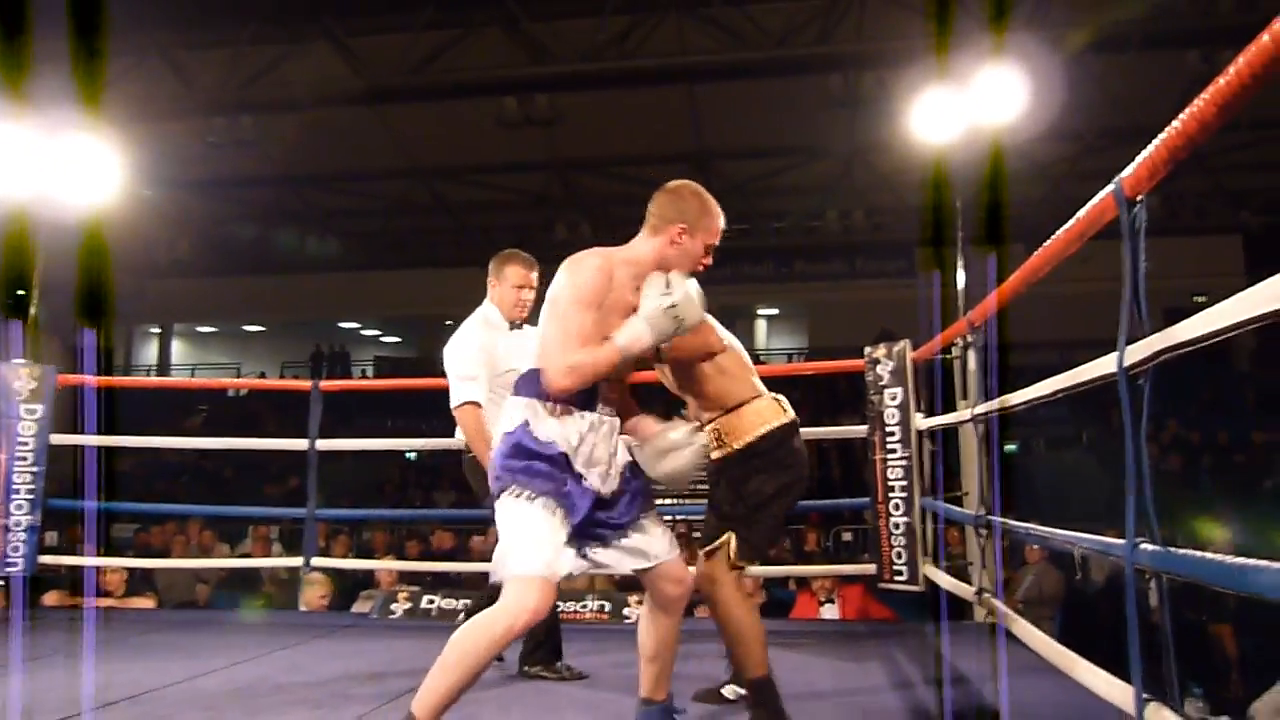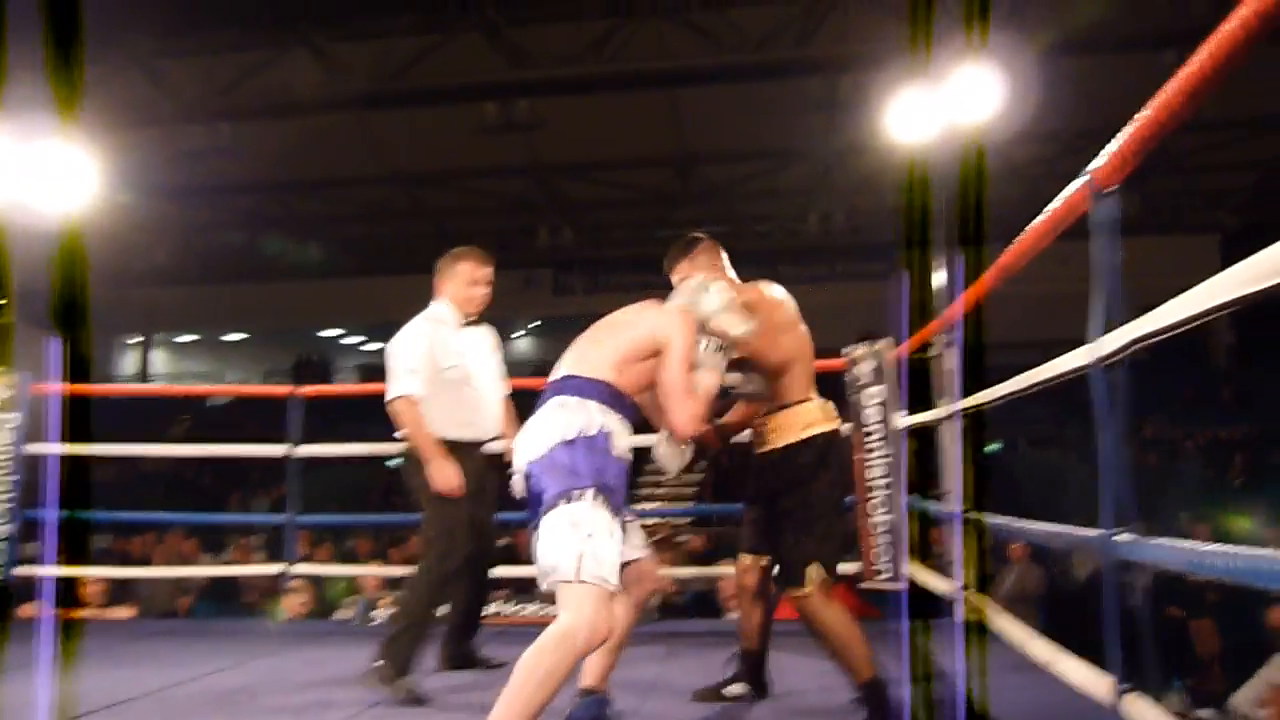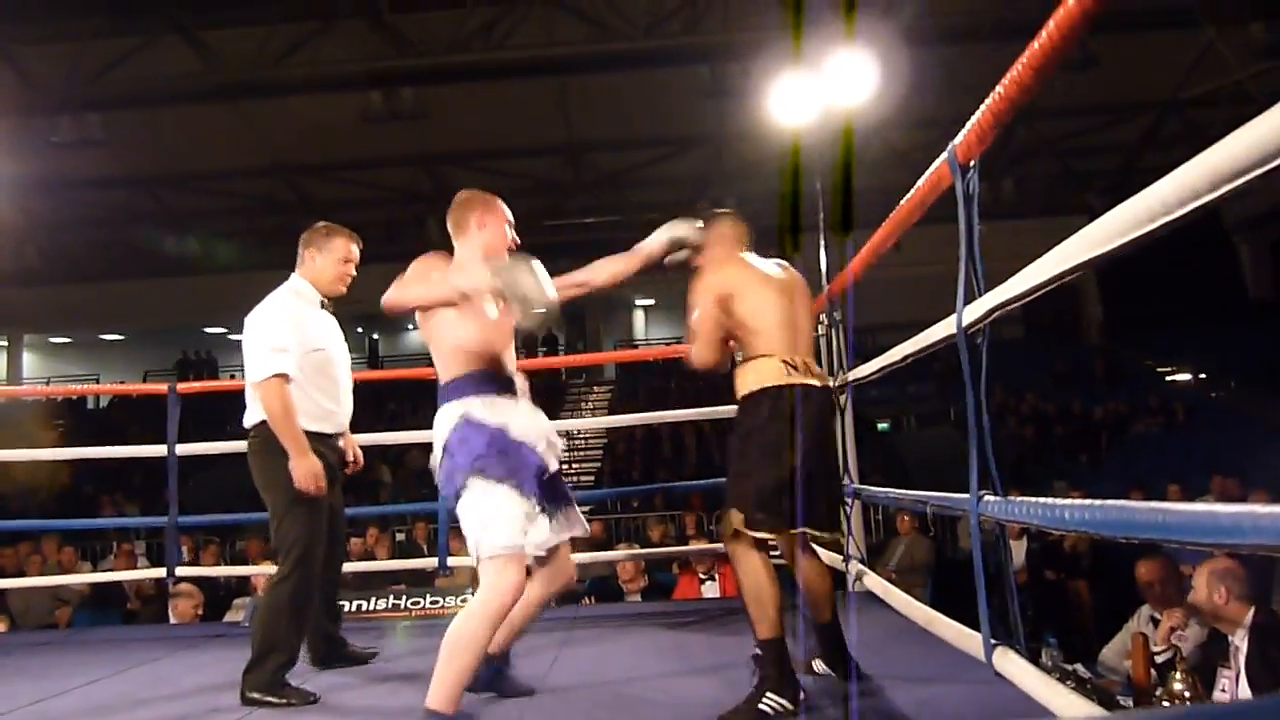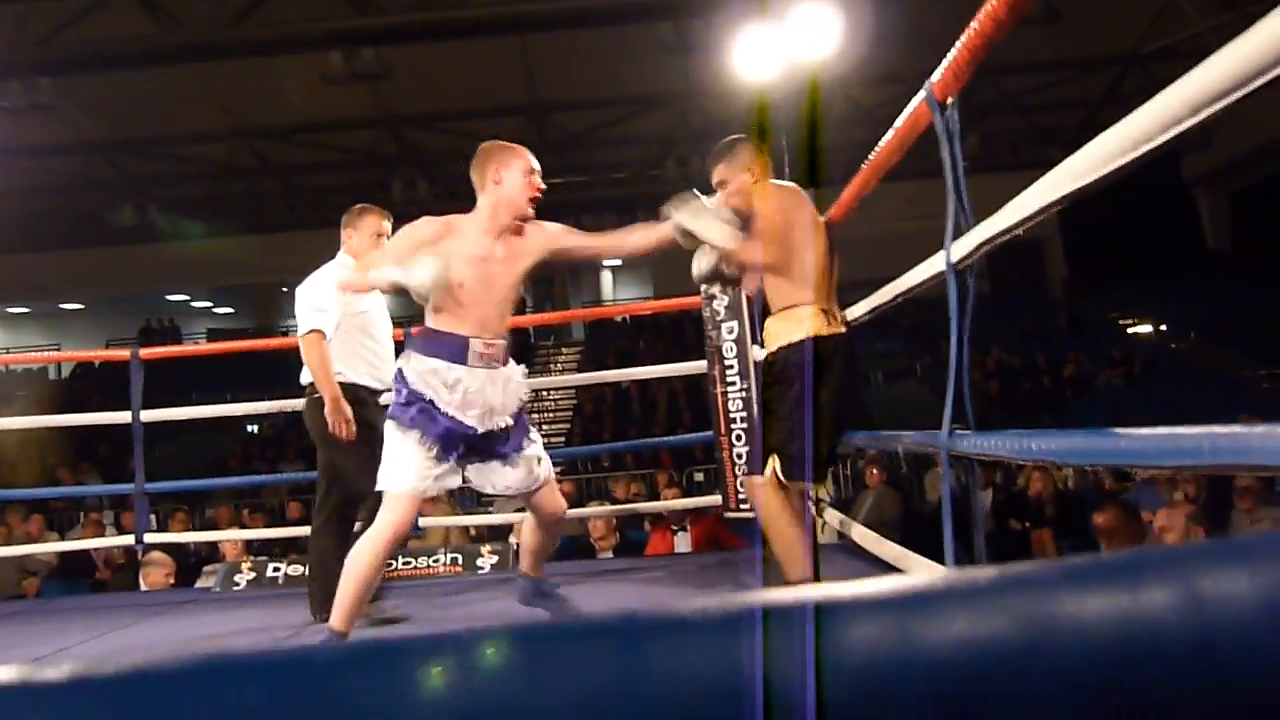
dt=0.7s
person 1, frame 1
left shoulder: (636, 291)
right shoulder: (592, 271)
right elbow: (562, 377)
left wrist: (654, 435)
right wrist: (642, 332)
left hip: (596, 449)
right hip: (540, 442)
left knee: (673, 583)
right knee: (524, 607)
person 1, frame 2
left shoulder: (648, 321)
right shoulder: (676, 326)
right elbow: (685, 423)
right wrist: (708, 373)
left hip: (570, 447)
right hip: (577, 440)
left knee: (641, 577)
right knee: (590, 622)
person 1, frame 3
left shoulder: (497, 285)
right shoulder: (434, 269)
left elbow: (583, 281)
right elbow: (395, 298)
left wrist: (650, 246)
right wrist: (480, 282)
left hip: (520, 430)
right hip: (474, 428)
left knee: (558, 565)
right knee: (503, 583)
left ankle: (489, 662)
person 1, frame 4
left shoulder: (536, 239)
right shoulder: (431, 232)
left elbow: (614, 244)
right elbow: (352, 278)
left wrist: (680, 222)
right wrist: (396, 272)
left hip: (493, 390)
right hip: (430, 387)
left knee: (550, 508)
right knee: (395, 523)
left ankle: (532, 582)
right ankle: (332, 642)
person 2, frame 1
right shoulder: (665, 359)
left elbow: (712, 344)
left hip: (764, 442)
right hip: (729, 452)
left knee: (717, 568)
right knee: (716, 571)
right ankle: (747, 675)
person 2, frame 2
left shoulder: (758, 296)
left elbow: (776, 355)
right wrist: (708, 431)
left hip: (808, 449)
right hip: (774, 451)
left knee: (804, 588)
right knee: (749, 571)
right ankle: (751, 675)
person 2, frame 3
left shoulder: (717, 278)
right shoulder: (785, 273)
left elbow: (703, 358)
left wrist: (717, 347)
left hip: (770, 398)
right hip: (814, 397)
left knee: (744, 538)
right knee: (792, 536)
right ankle: (834, 652)
person 2, frame 4
left shoulder: (773, 196)
right shoulder: (791, 205)
left elbow: (766, 256)
left wrist: (718, 245)
right wrist: (730, 261)
left hip: (801, 345)
right hip: (818, 344)
left knee: (765, 482)
right knee: (789, 480)
person 3, frame 1
left shoulder: (527, 335)
right shoulder: (472, 338)
right elbow: (466, 409)
right wrist: (494, 467)
right hip: (495, 460)
right ankle: (541, 655)
person 3, frame 2
left shoulder: (485, 336)
right shoulder: (420, 333)
left elbow: (499, 397)
right elbow: (404, 401)
left wrist: (515, 444)
right wrist: (437, 460)
left hip: (479, 456)
right hip: (440, 457)
left knee: (478, 554)
right knee: (445, 554)
left ankle: (459, 649)
right ankle: (392, 660)
person 3, frame 3
left shoulder: (321, 316)
right shoulder: (280, 311)
right elbow: (271, 385)
left wrist: (343, 436)
right wrist: (300, 455)
left hip: (319, 448)
right hip: (287, 450)
left knee: (328, 551)
right knee: (299, 559)
left ankle: (327, 645)
right ankle: (263, 679)
person 3, frame 4
left shoulder: (366, 289)
right shoulder: (328, 282)
right elbow: (312, 340)
right wrist: (334, 401)
left hip: (359, 402)
right hip: (342, 403)
left knee: (338, 503)
right knee: (383, 491)
left ankle: (327, 601)
